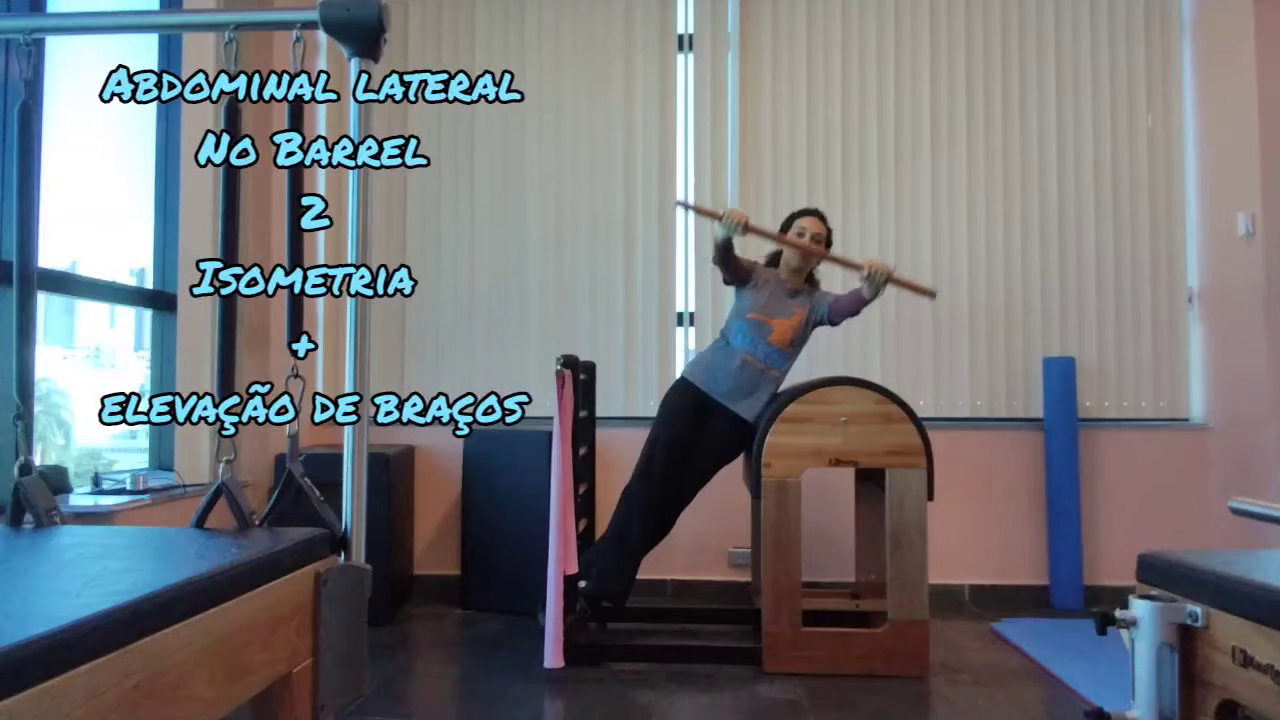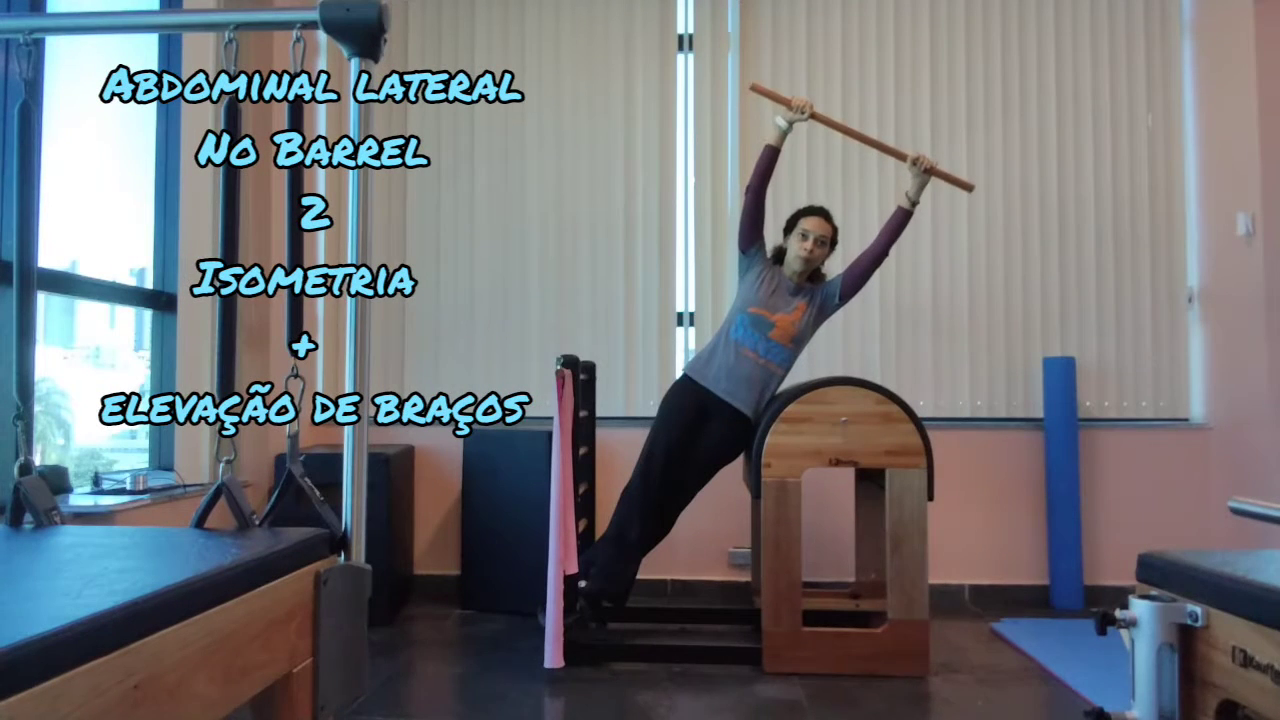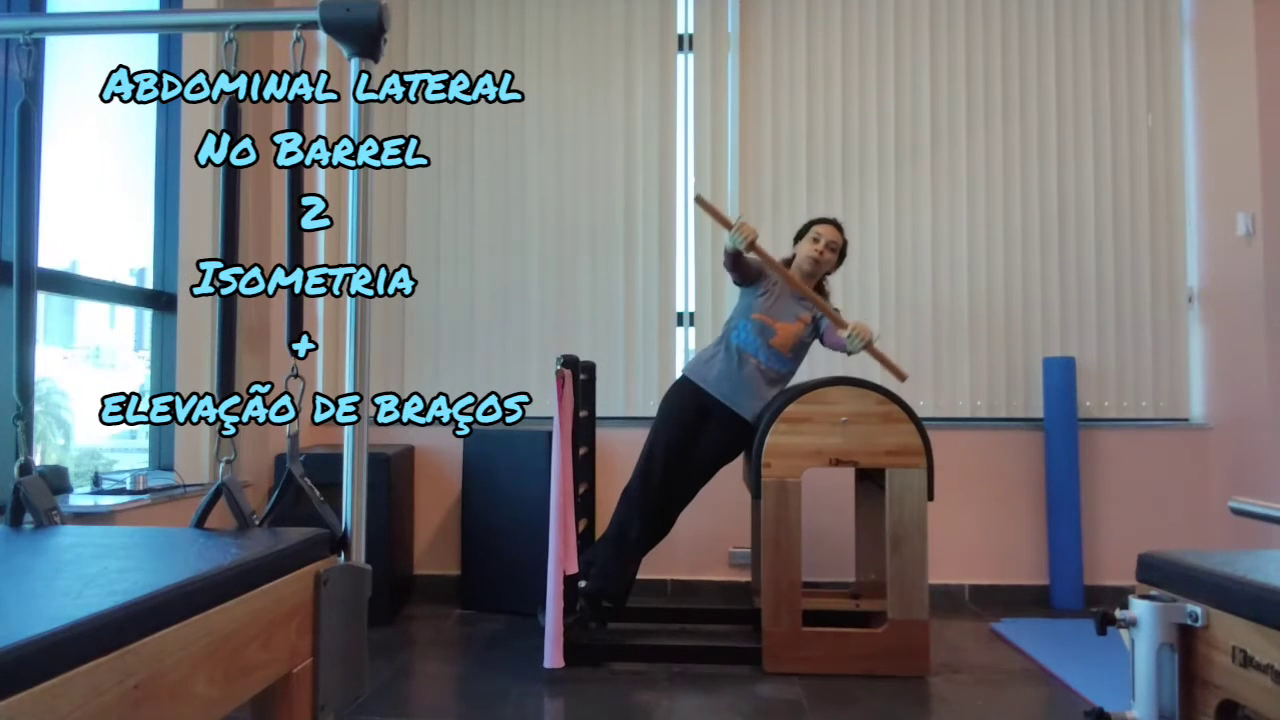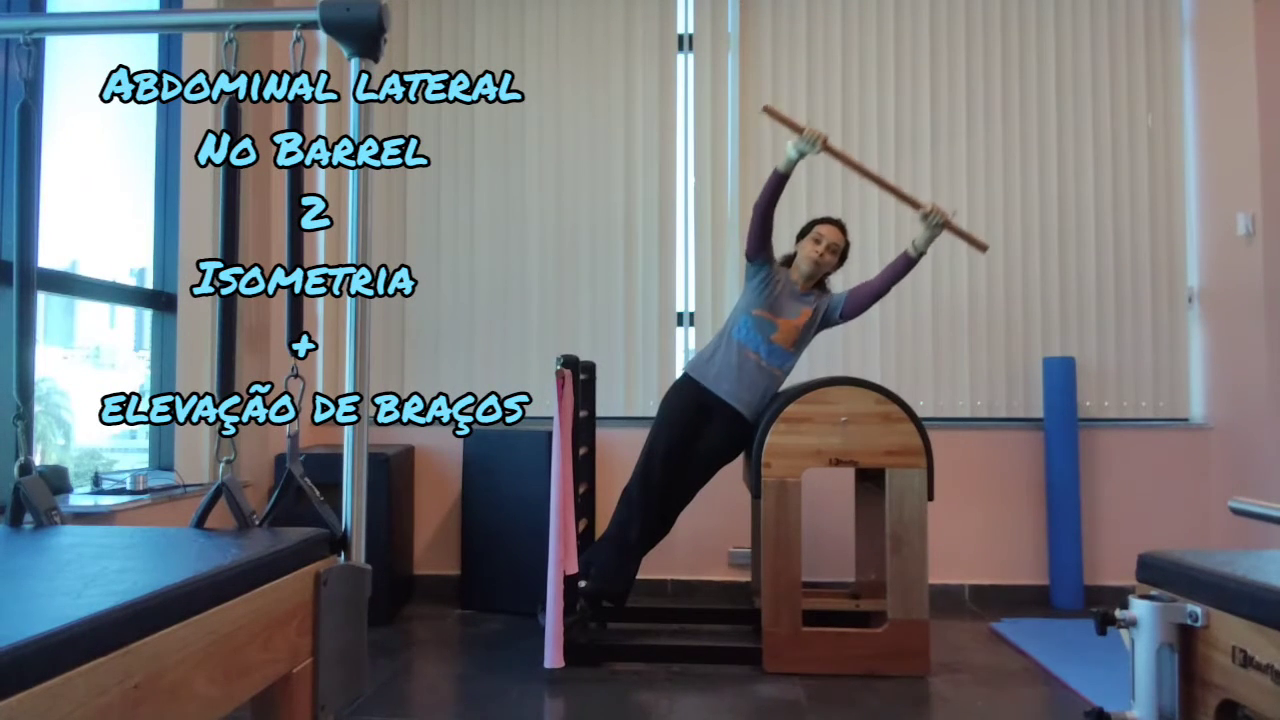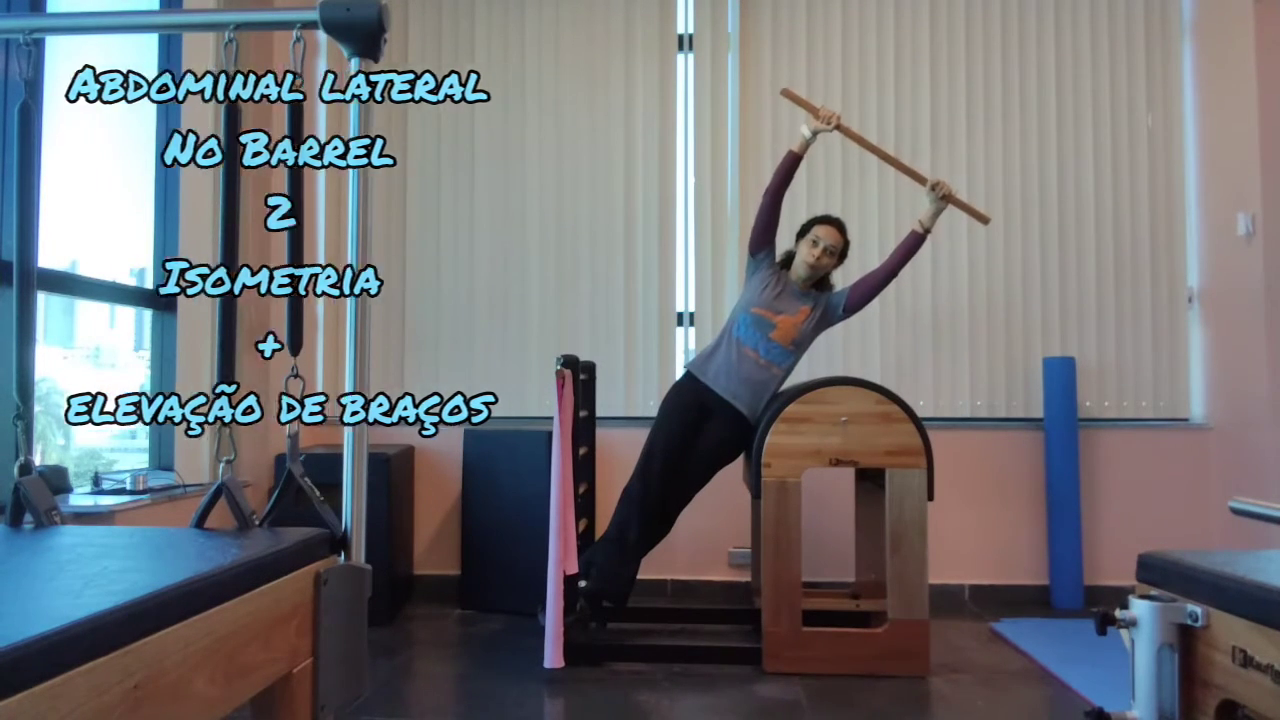
dt=1s
person 1, frame 1
left shoulder: (816, 301)
right shoulder: (755, 275)
left elbow: (845, 306)
right elbow: (724, 262)
left wrist: (870, 288)
right wrist: (726, 233)
left hip: (741, 413)
right hip: (698, 387)
left knee: (671, 500)
right knee: (648, 484)
left ankle: (603, 588)
right ankle: (591, 580)
person 1, frame 2
left shoulder: (823, 297)
right shoulder: (757, 268)
left elbow: (876, 253)
right elbow: (753, 196)
left wrist: (912, 194)
right wrist: (782, 128)
left hip: (740, 413)
right hip: (697, 385)
left knee: (671, 500)
right knee: (647, 484)
left ankle: (600, 589)
right ankle: (591, 579)
person 1, frame 3
left shoulder: (820, 313)
right shoulder: (761, 278)
left elbow: (834, 337)
right elbow: (733, 266)
left wrist: (852, 340)
right wrist: (736, 244)
left hip: (741, 416)
right hip: (698, 386)
left knee: (671, 499)
right knee: (647, 484)
left ankle: (599, 589)
right ankle: (591, 580)
person 1, frame 4
left shoulder: (823, 307)
right shoulder: (764, 273)
left elbow: (878, 287)
right elbow: (761, 213)
left wrist: (921, 243)
right wrist: (793, 157)
left hip: (739, 415)
right hip: (698, 385)
left knee: (670, 499)
right knee: (649, 482)
left ankle: (601, 587)
right ankle: (591, 578)
person 1, frame 5
left shoulder: (827, 306)
right shoulder: (764, 271)
left elbow: (887, 272)
right elbow: (770, 200)
left wrist: (929, 218)
right wrist: (807, 137)
left hip: (739, 415)
right hip: (699, 385)
left knee: (671, 499)
right knee: (648, 482)
left ankle: (602, 587)
right ankle: (591, 579)
